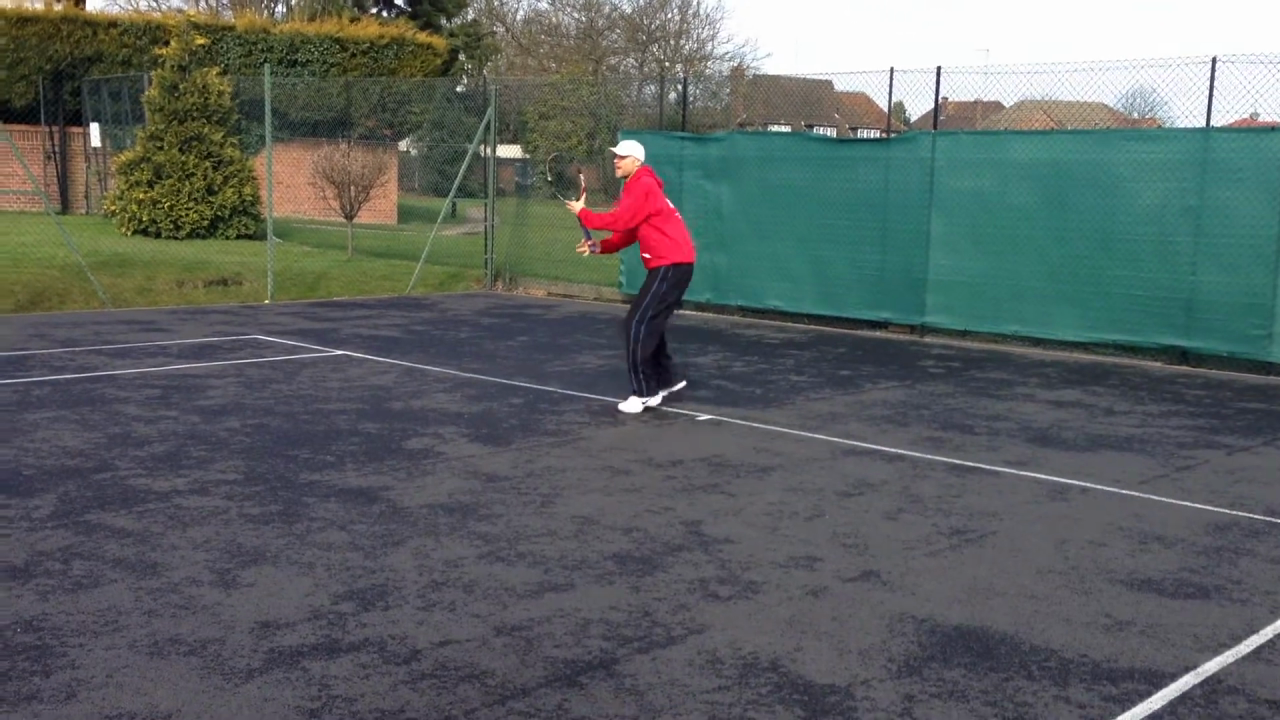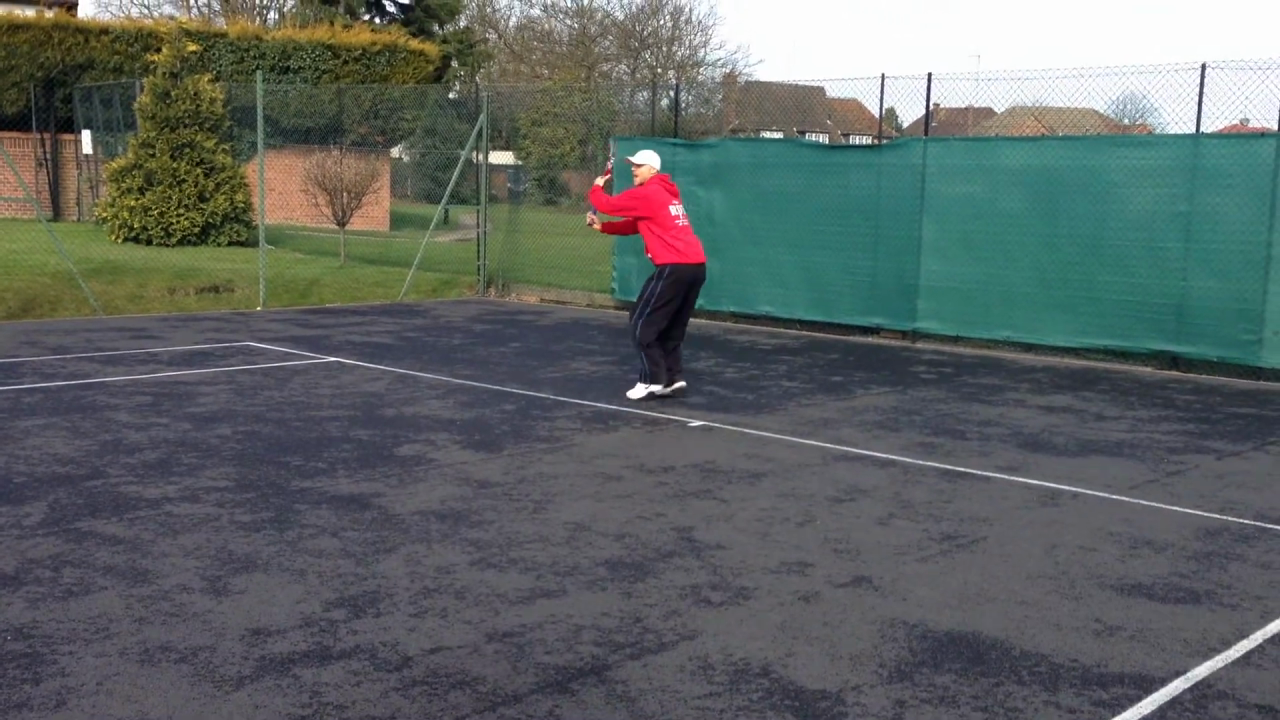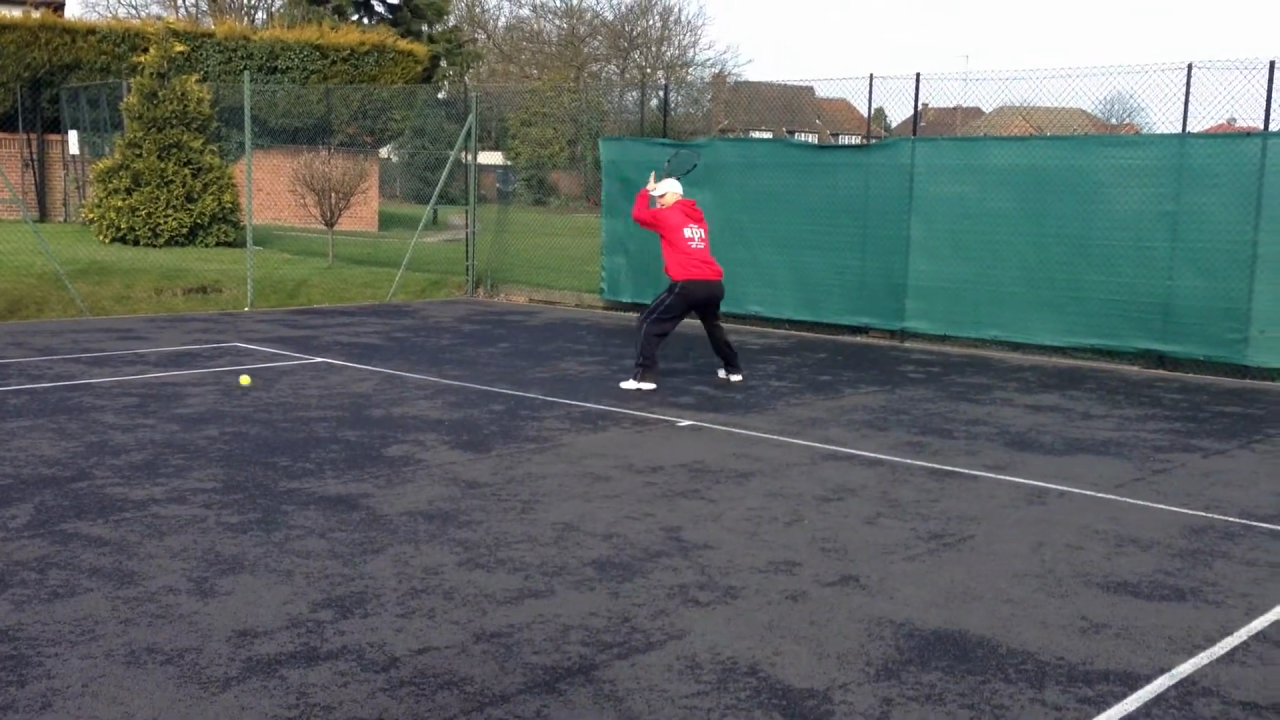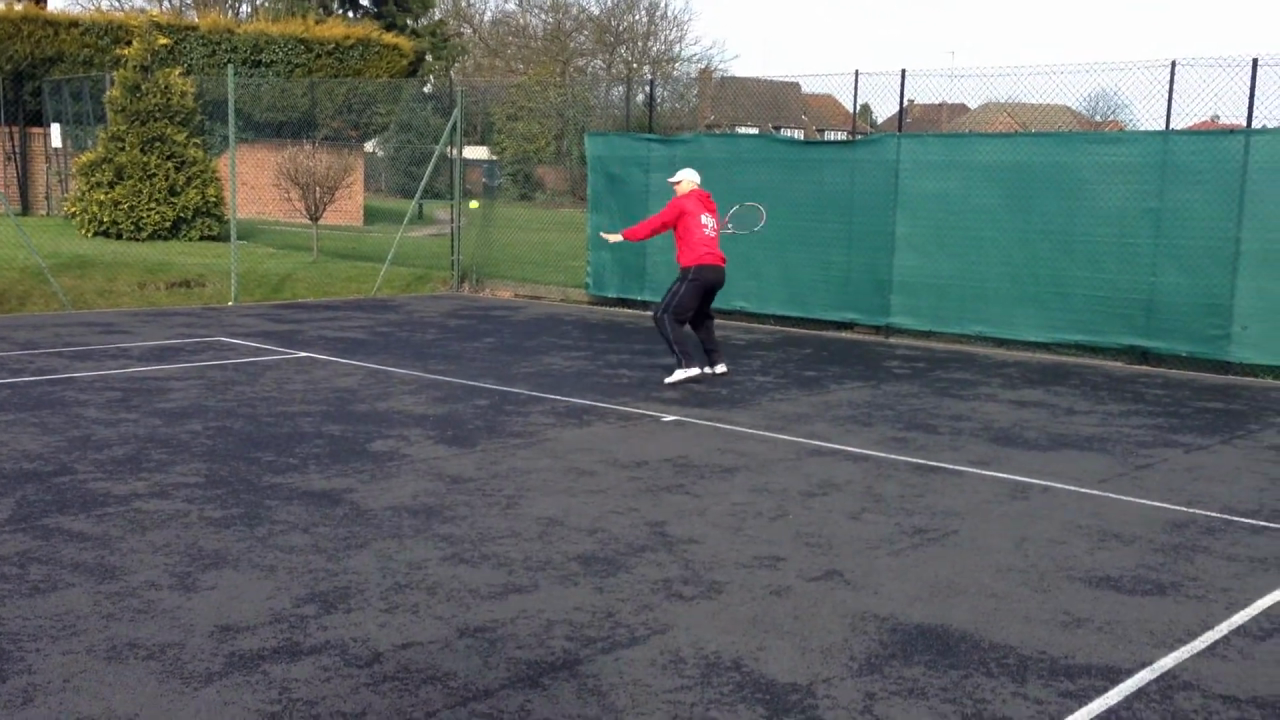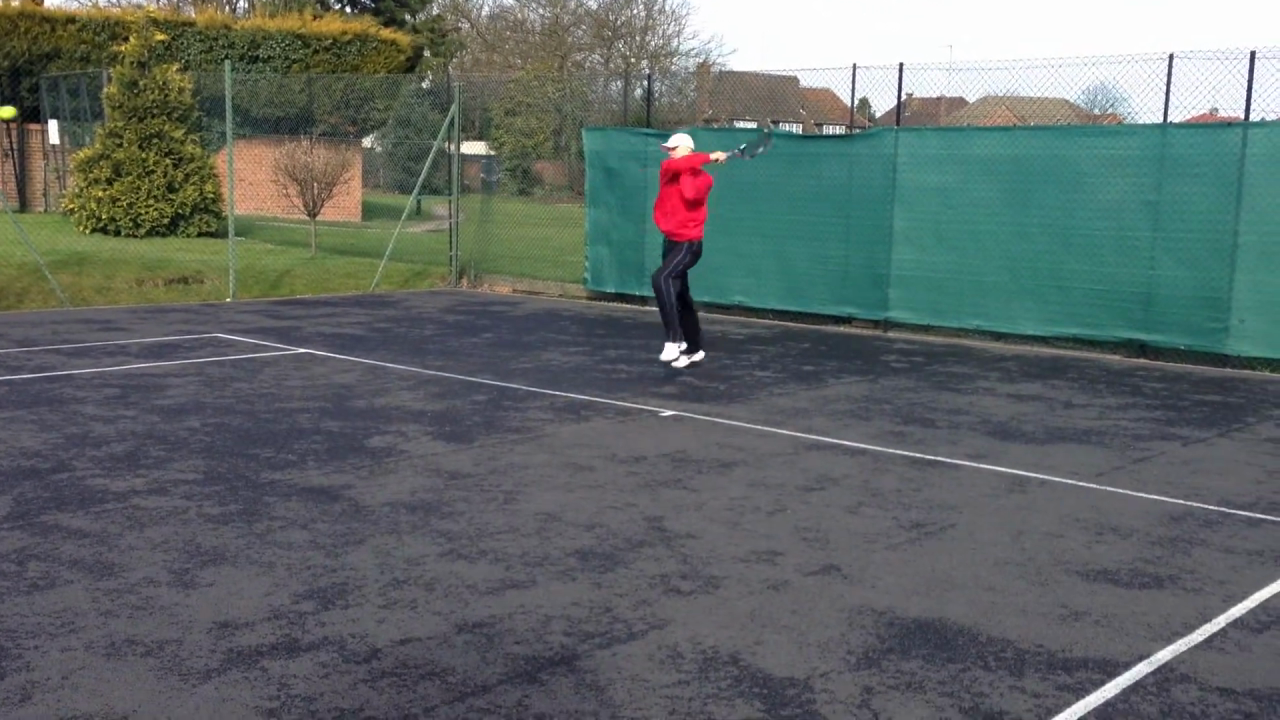
dt=0.4s
person 1, frame 1
left shoulder: (643, 186)
right shoulder: (637, 187)
left elbow: (616, 220)
right elbow: (629, 232)
left wrist: (582, 212)
right wrist: (599, 247)
left hip: (672, 265)
right hip: (676, 265)
left knee: (638, 325)
right knee: (650, 323)
left ankle: (644, 392)
right ankle: (668, 379)
person 1, frame 2
left shoulder: (645, 193)
right shoulder: (667, 194)
left elbow: (607, 206)
right elbow: (633, 223)
left wrist: (596, 188)
right wrist: (602, 226)
left hip: (673, 267)
right hip: (697, 266)
left knee: (642, 320)
right knee: (673, 326)
left ankle: (651, 379)
right ankle: (673, 378)
person 1, frame 3
left shoulder: (664, 216)
right shoulder: (698, 217)
left elbow: (639, 214)
left wrist: (646, 193)
left hip: (687, 285)
right hip: (714, 284)
left knee: (649, 323)
right knee: (712, 324)
left ankle: (643, 377)
right ankle: (733, 369)
person 1, frame 4
left shoulder: (683, 203)
right shoulder: (709, 208)
left elbow: (657, 223)
left wrist: (622, 235)
left hip: (698, 270)
right hip: (718, 271)
left knee: (665, 317)
right knee: (699, 316)
left ankle: (687, 364)
right ankle: (716, 361)
person 1, frame 5
left shoulder: (703, 178)
right shoulder: (669, 166)
left elbow: (689, 194)
right elbow: (675, 164)
left wrist: (688, 168)
right wrist: (706, 158)
left hip: (688, 243)
right hip: (671, 241)
left knee: (661, 279)
right knee: (678, 294)
left ankle: (674, 339)
right ankle: (693, 348)
